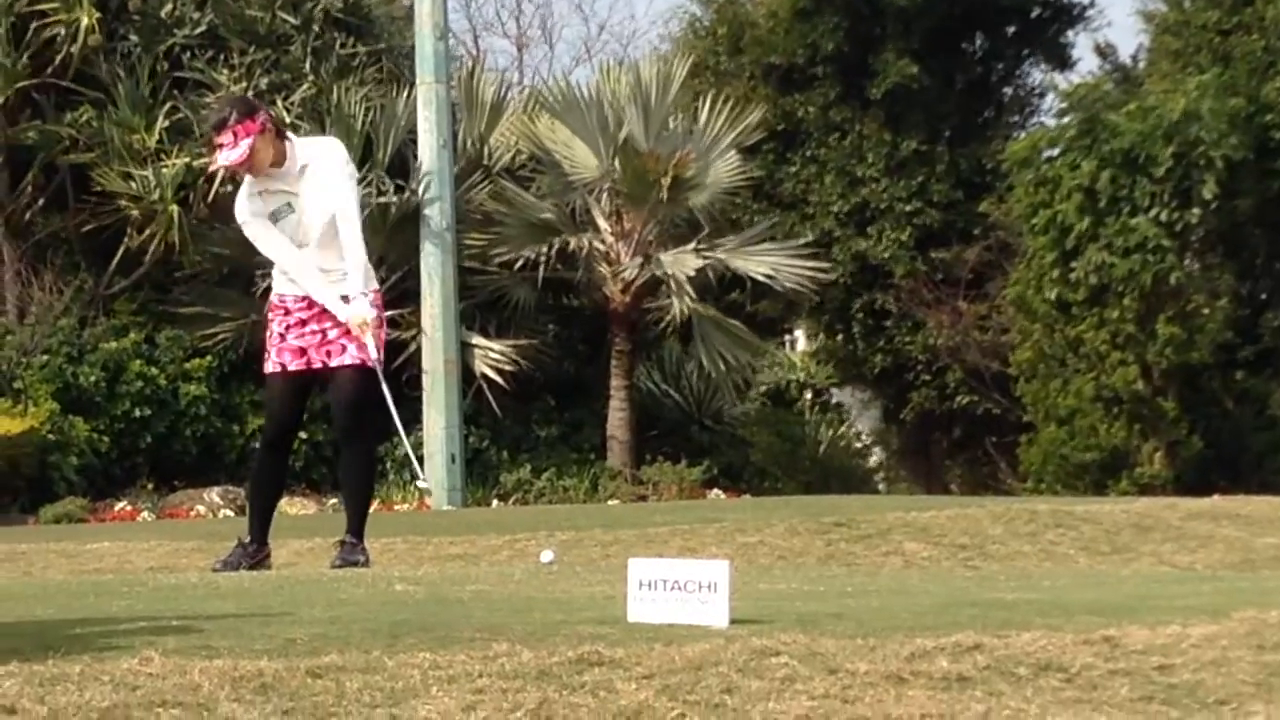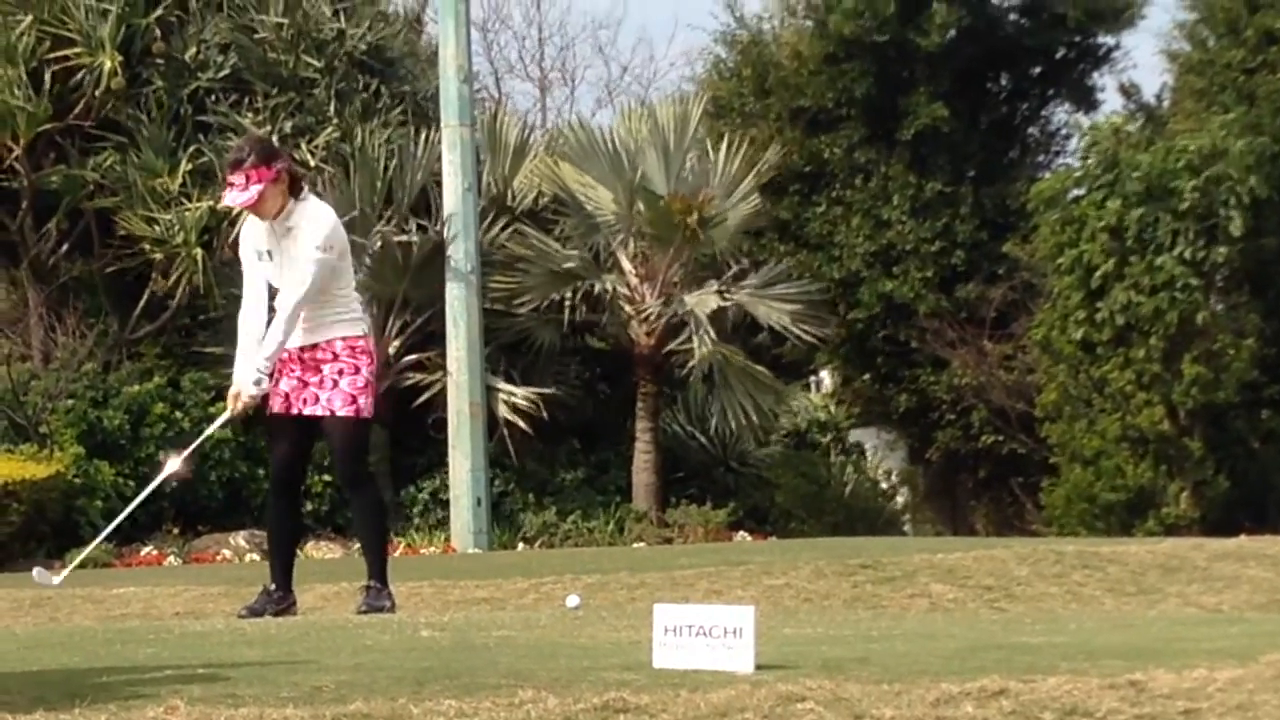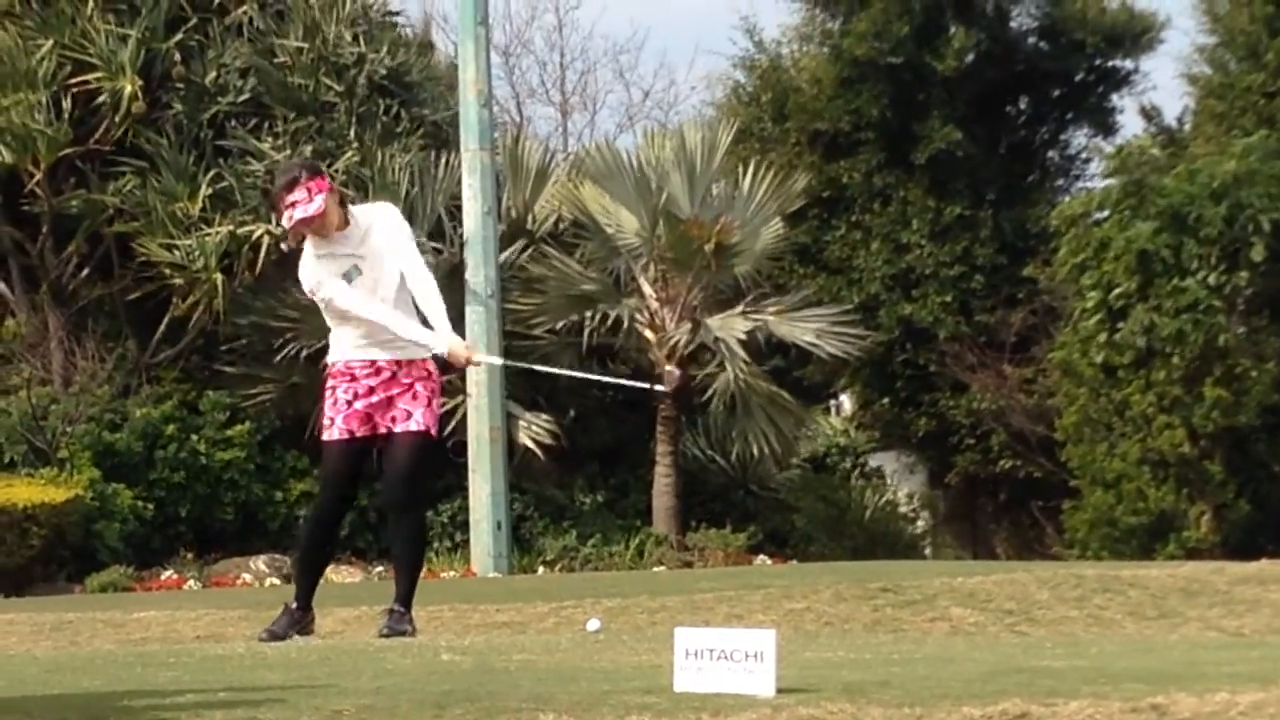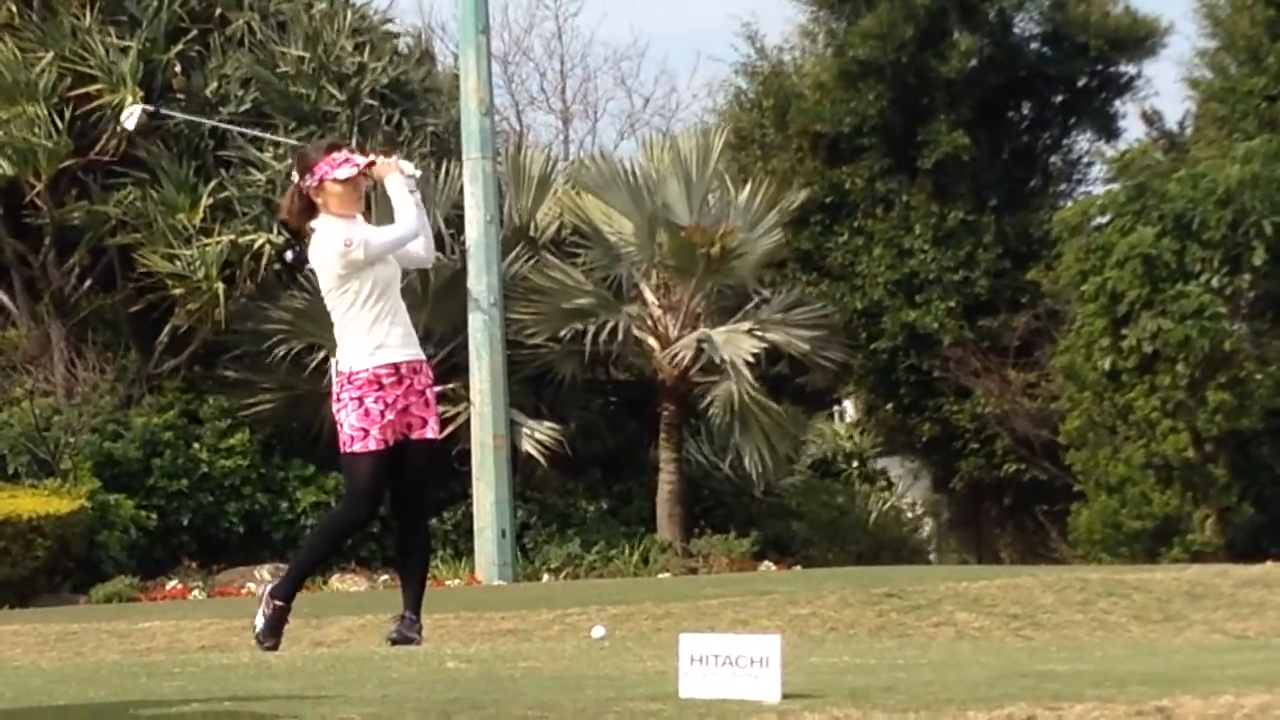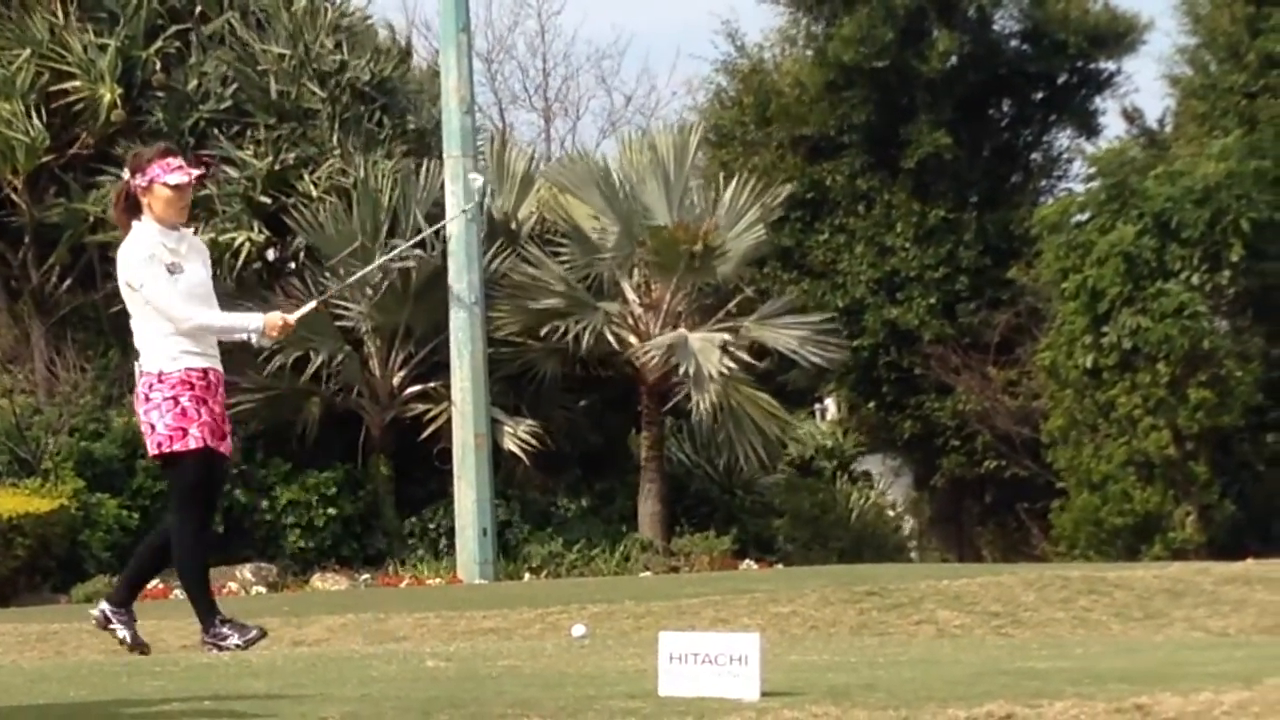
dt=1s
person 1, frame 1
left shoulder: (327, 154)
right shoulder: (247, 201)
left elbow: (350, 225)
right elbow: (293, 263)
left wrist: (359, 299)
right wrist: (340, 308)
left hip: (358, 307)
right hip: (295, 311)
left knee: (352, 425)
right knee: (277, 430)
left ankle: (354, 540)
right ankle: (255, 542)
person 1, frame 2
left shoulder: (319, 224)
right shoulder: (252, 232)
left elbow: (292, 304)
right elbow: (254, 305)
left wrist: (255, 374)
right wrist: (241, 373)
left hip: (341, 350)
right hip: (289, 359)
left knee: (351, 472)
right knee: (283, 477)
left ankle: (378, 584)
right ankle: (280, 588)
person 1, frame 3
left shoulder: (382, 218)
right shoulder: (312, 266)
left elbow: (418, 277)
right elbow: (372, 312)
left wrist: (447, 334)
right wrist: (439, 343)
left hip: (412, 371)
right hip: (350, 377)
left knee: (402, 494)
right knee: (333, 496)
left ankle: (401, 608)
right ankle: (299, 608)
person 1, frame 4
left shoulder: (358, 231)
right shoulder: (336, 242)
left elbow: (423, 252)
right elbow: (408, 230)
left wrist: (403, 183)
right wrist: (393, 179)
left hip: (409, 374)
right hip: (365, 383)
left knee: (413, 503)
right knee: (360, 504)
left ankle: (411, 615)
right ankle: (280, 594)
person 1, frame 5
left shoulder: (193, 246)
right shoulder: (136, 251)
right elbow: (186, 318)
left wrist: (260, 326)
right wrist: (257, 324)
left hip: (206, 382)
right hip: (167, 386)
left knee: (195, 512)
right knee: (191, 507)
left ankle: (118, 604)
right ankle: (211, 623)
